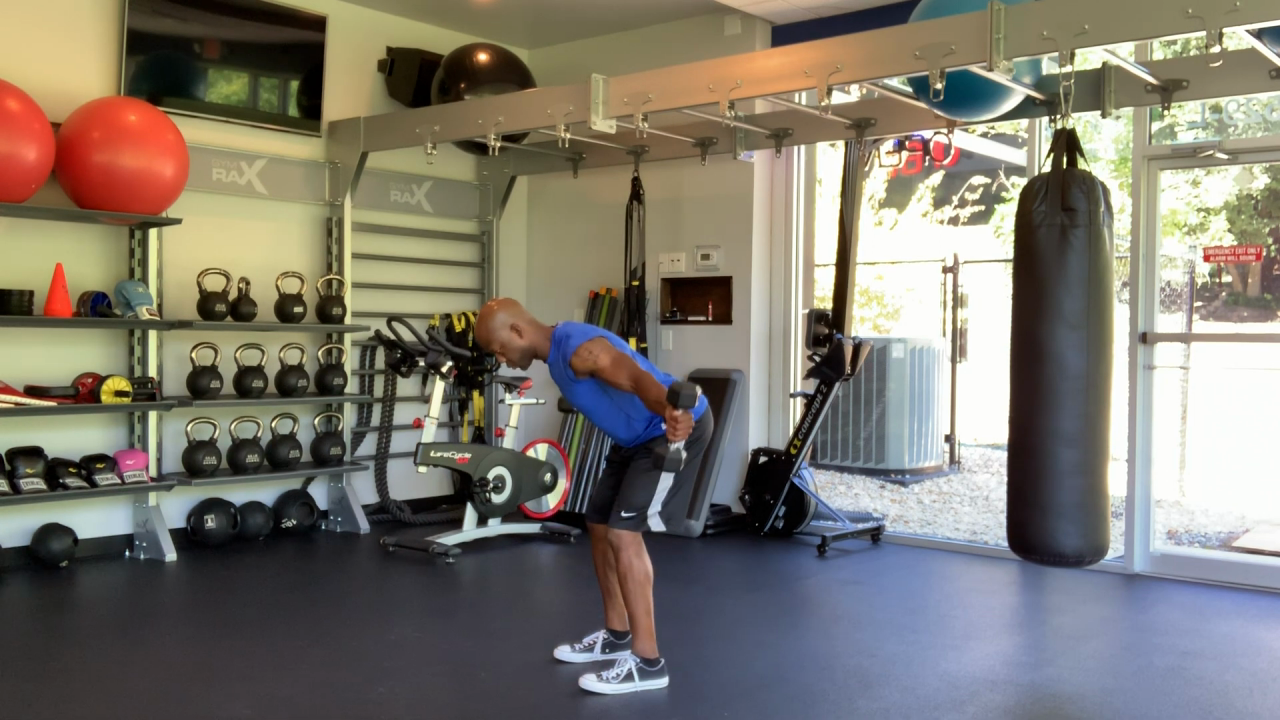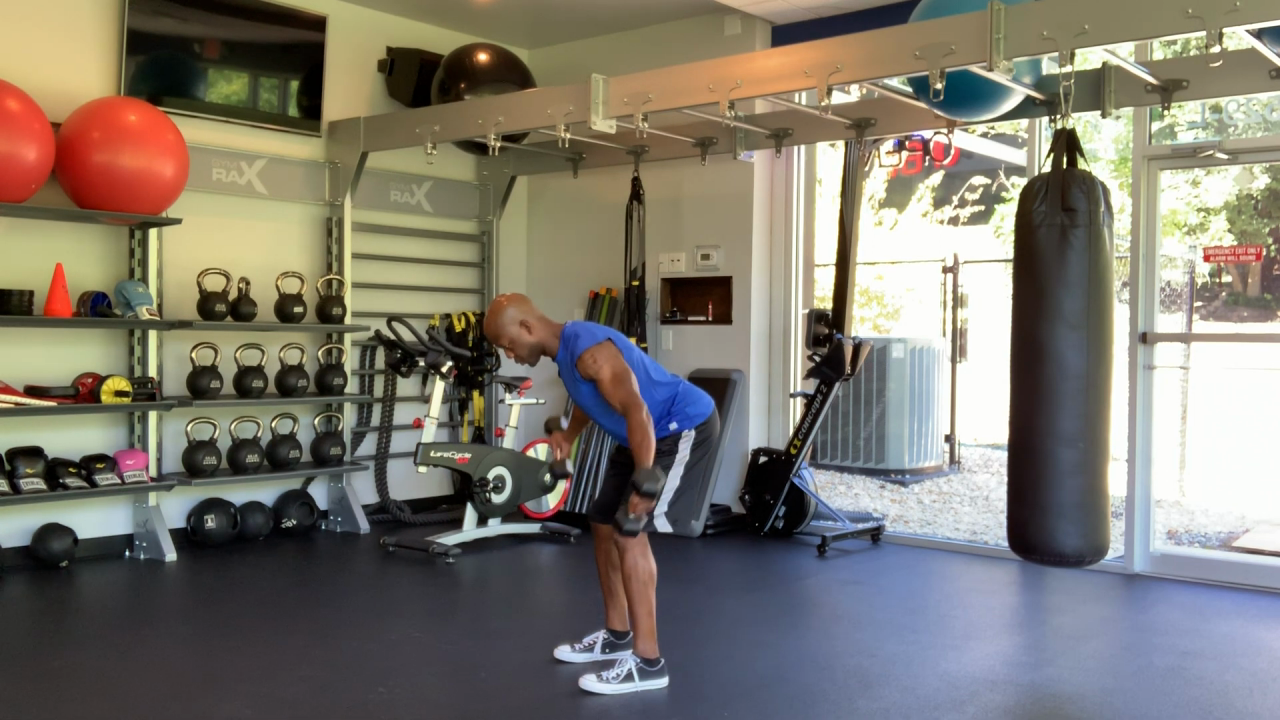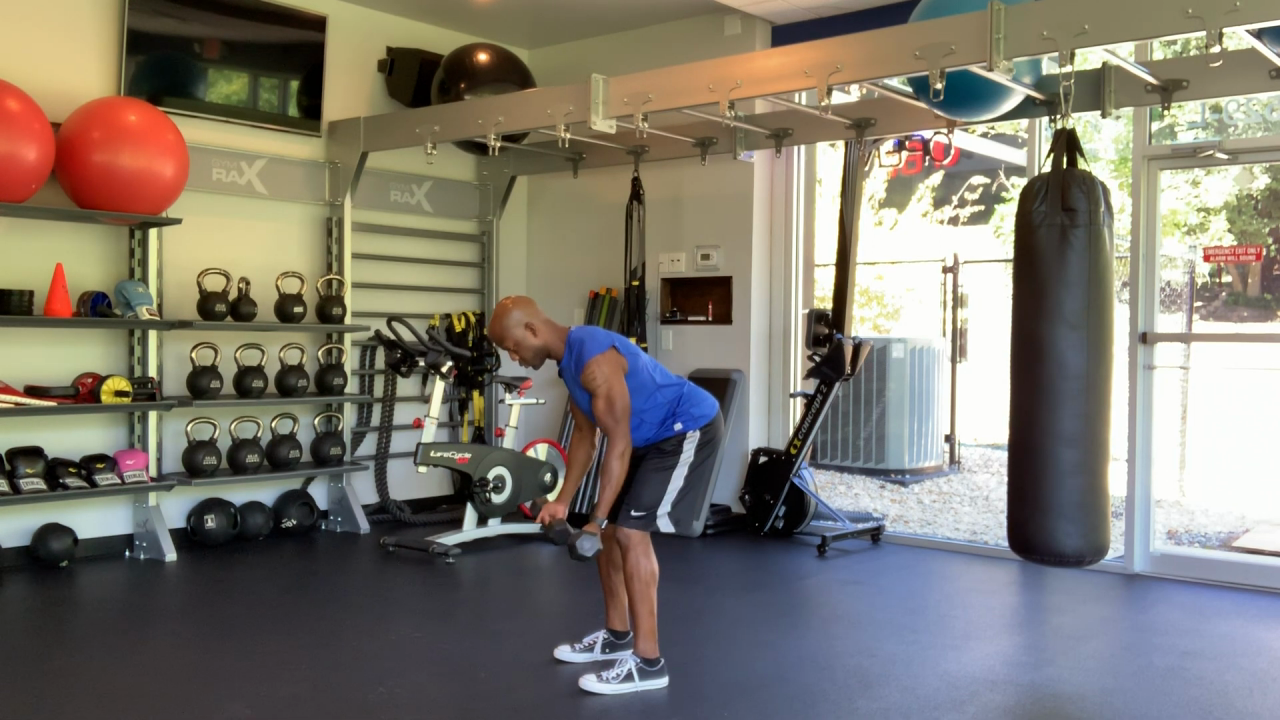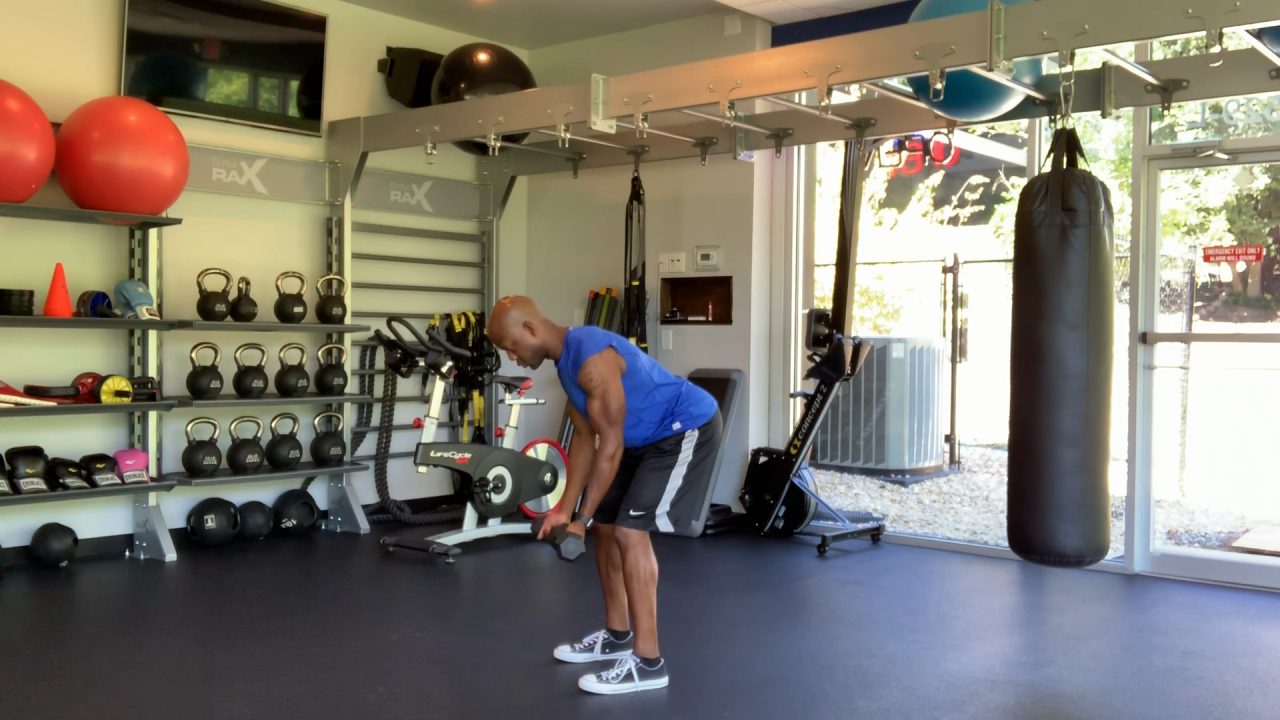
dt=0.4s
person 1, frame 1
left shoulder: (578, 347)
right shoulder: (557, 352)
left elbow: (641, 380)
left wrist: (672, 415)
right wrist: (572, 396)
left hip: (673, 425)
right hip: (639, 434)
left knee: (623, 532)
right knee: (599, 525)
left ankle: (647, 662)
right ankle: (617, 635)
person 1, frame 2
left shoulder: (587, 348)
right shoulder: (564, 351)
left elbow: (635, 410)
right wrist: (568, 435)
left hip: (684, 426)
right hip: (645, 436)
left knee: (629, 534)
right knee: (603, 525)
left ankle: (647, 661)
right ankle: (617, 635)
person 1, frame 3
left shoulder: (594, 357)
right shoulder: (568, 359)
left elbow: (619, 442)
right elbow: (584, 432)
left wrist: (597, 520)
right wrist: (563, 501)
left hip: (689, 429)
right hip: (654, 435)
left knee: (630, 531)
right knee: (608, 529)
left ankle: (647, 662)
right ankle: (617, 635)
person 1, frame 4
left shoulder: (591, 357)
right shoulder: (566, 361)
left elbow: (610, 445)
right elbow: (584, 437)
left wrist: (580, 518)
right wrist: (565, 509)
left hip: (687, 427)
right hip: (651, 435)
left knee: (630, 531)
right knee: (605, 526)
left ankle: (647, 662)
right ankle: (617, 635)
